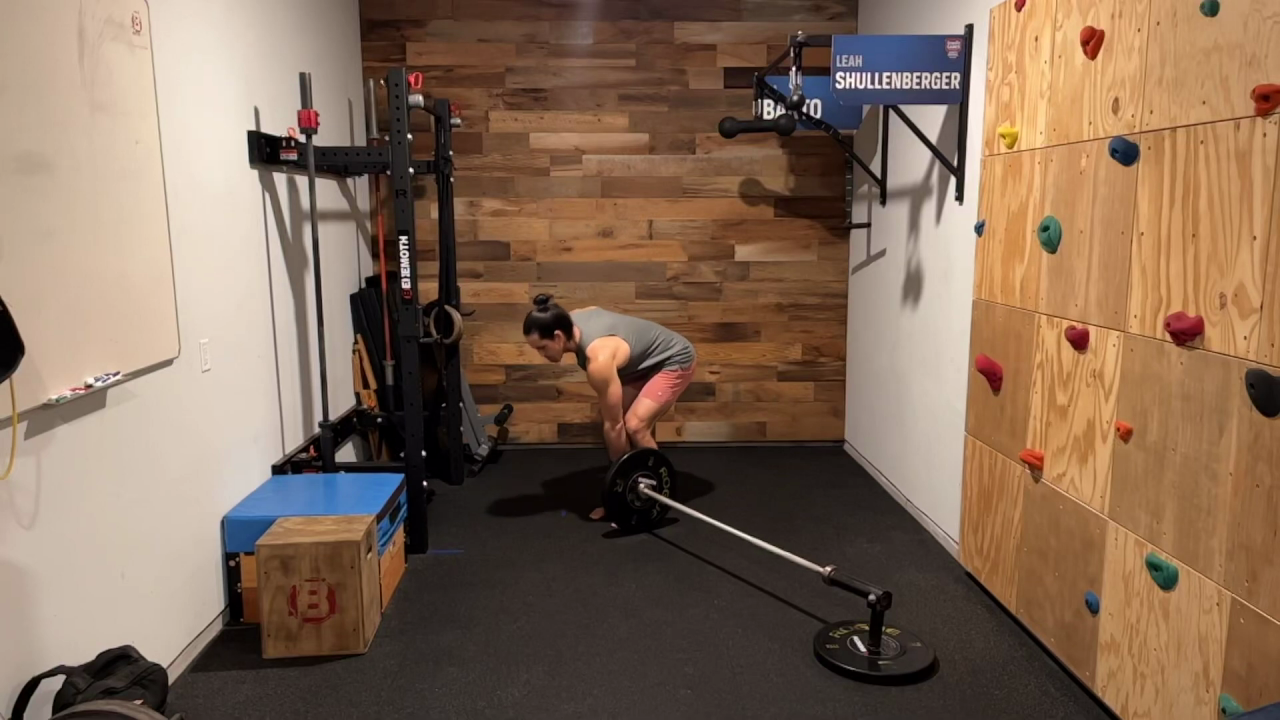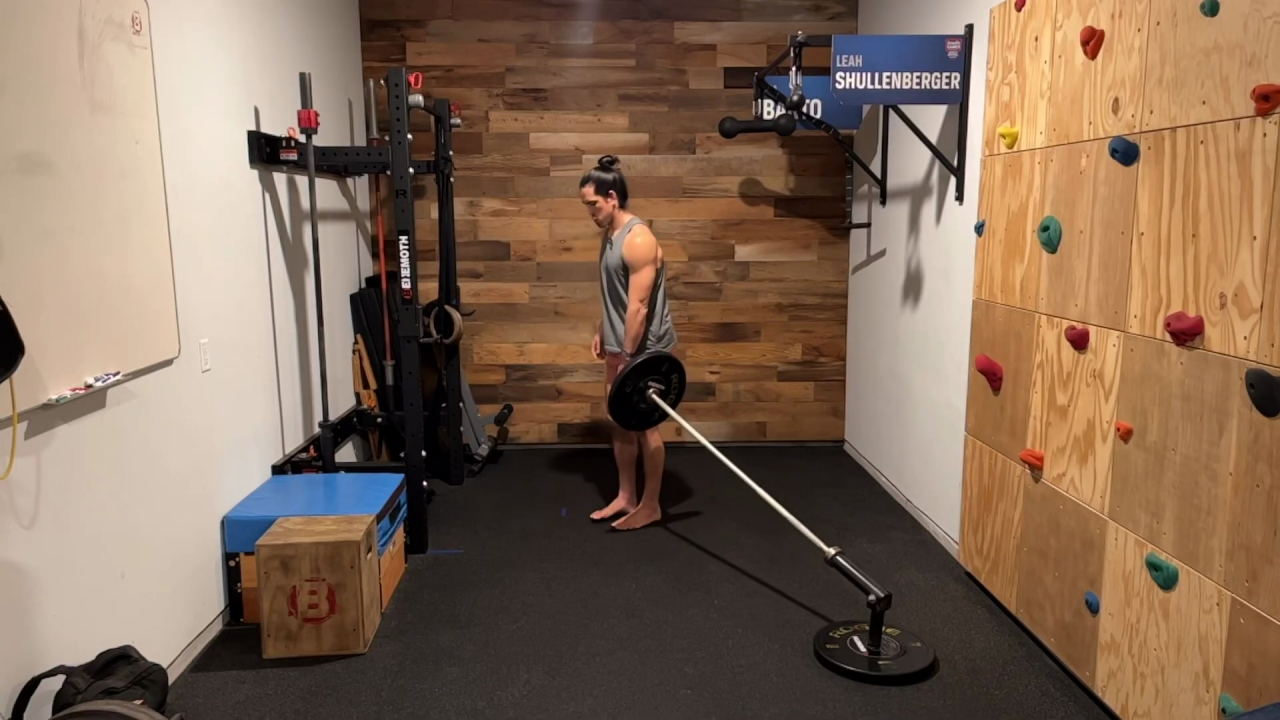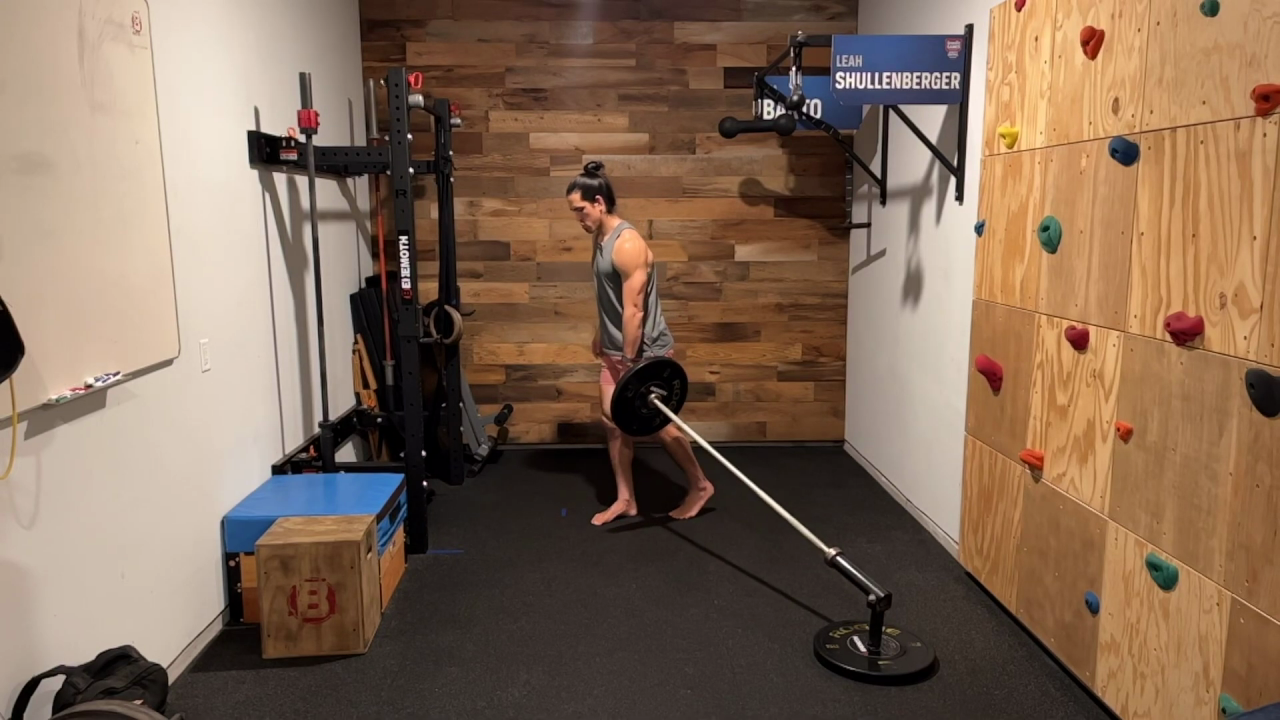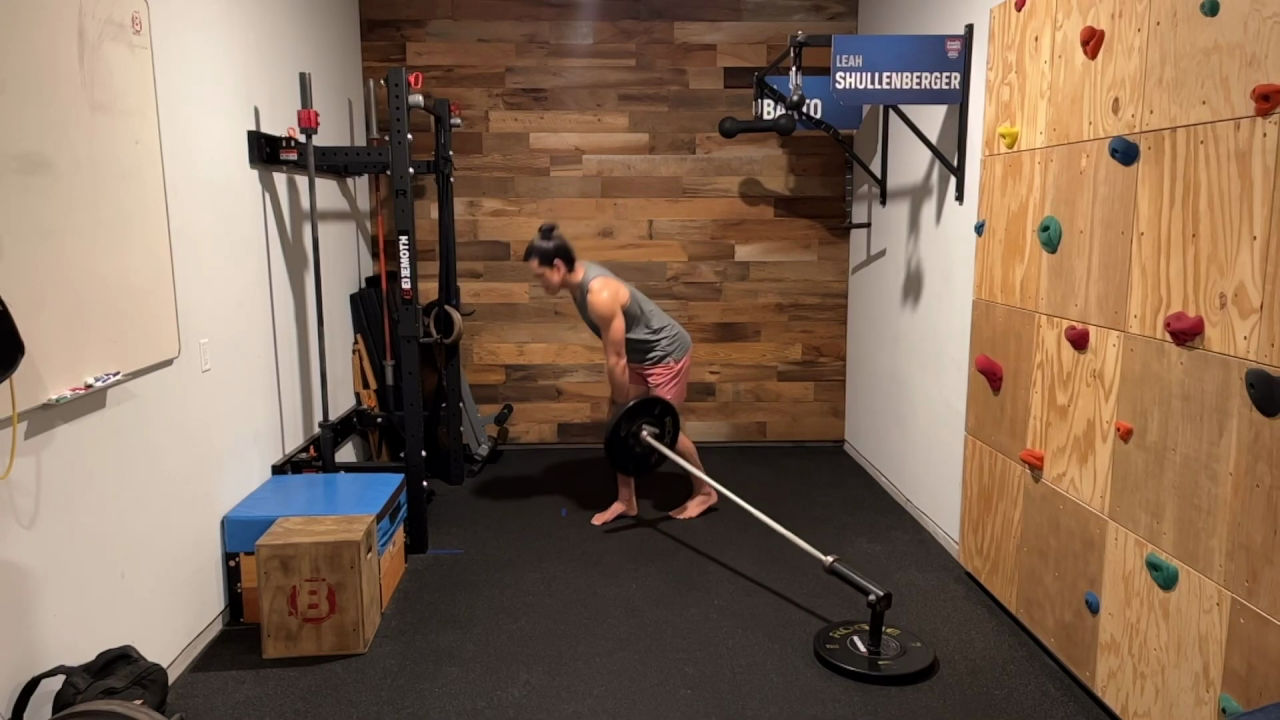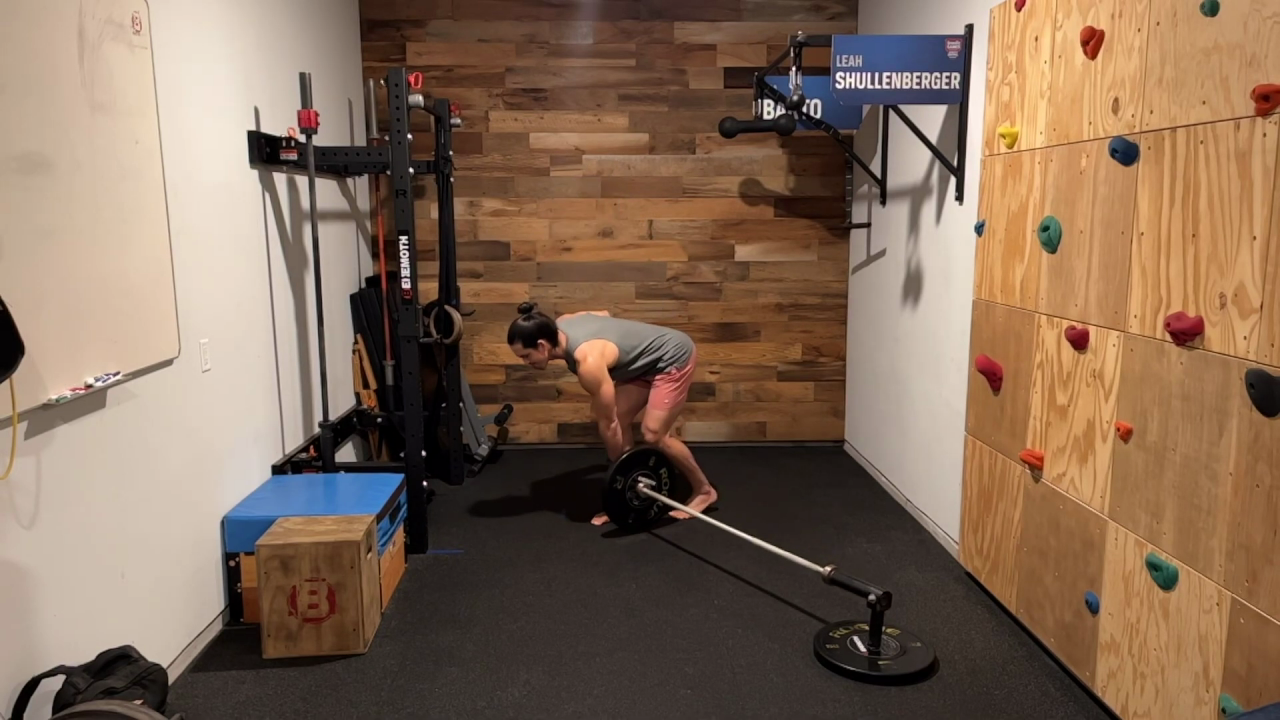
dt=1s
person 1, frame 1
left shoulder: (599, 359)
right shoulder: (573, 320)
left elbow: (613, 426)
left hip: (675, 361)
right hip: (647, 358)
left knee: (635, 424)
right knee: (615, 417)
person 1, frame 2
left shoulder: (638, 240)
right shoulder: (610, 234)
left elbow: (639, 307)
left wrist: (630, 359)
right wrist: (601, 333)
left hip: (644, 350)
right hip: (619, 347)
left knee: (643, 426)
right knee: (620, 424)
left ankle: (650, 505)
right ankle: (626, 496)
person 1, frame 3
left shoulder: (628, 244)
right shoulder: (600, 238)
left elbow: (634, 310)
left wrist: (632, 364)
right wrist: (600, 335)
left hip: (645, 352)
right hip: (615, 350)
left knee: (658, 425)
right knee: (614, 423)
left ankle: (700, 486)
right ankle: (625, 499)
person 1, frame 4
left shoulder: (600, 295)
right shoulder: (579, 279)
left elbow: (617, 359)
left wrist: (620, 405)
left hip: (666, 352)
right hip: (639, 354)
left ankle: (704, 492)
right ankle: (626, 500)
person 1, frame 5
left shoulder: (588, 362)
right shoulder: (561, 325)
left elbow: (607, 424)
right elbow: (603, 313)
left hip: (673, 358)
right hip: (647, 358)
left knee: (653, 434)
right knee: (620, 420)
left ankle: (704, 491)
